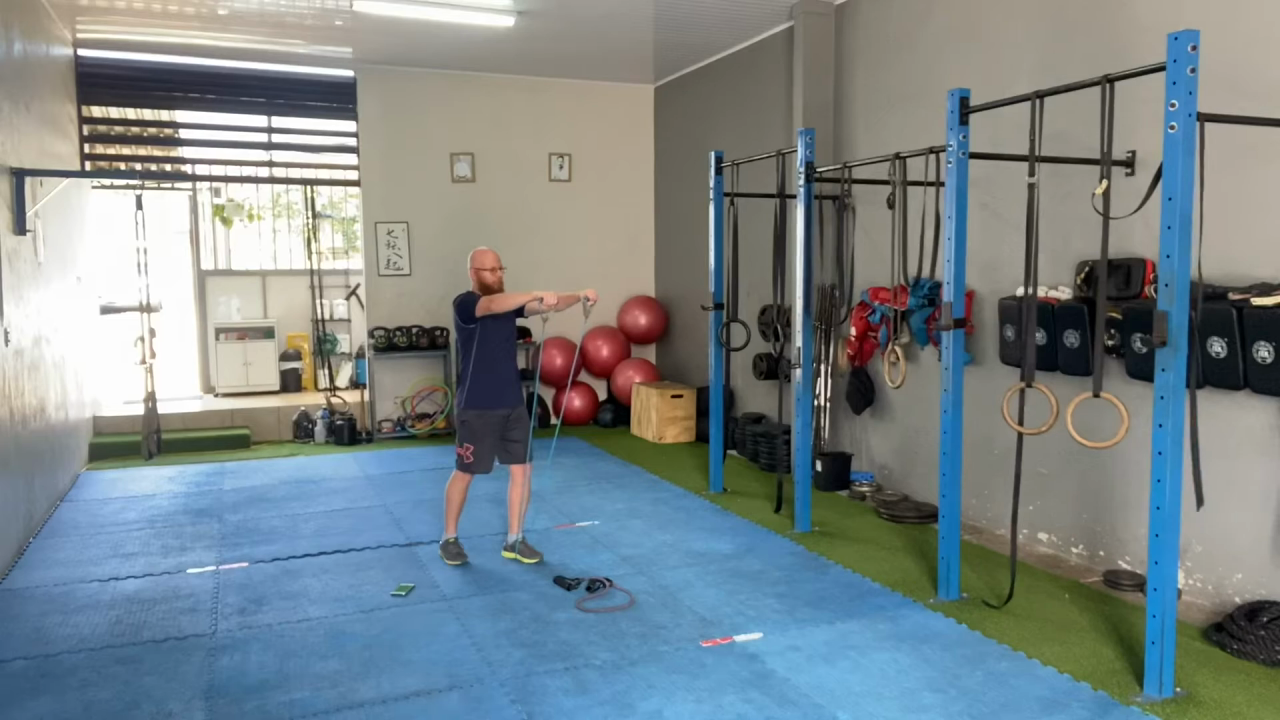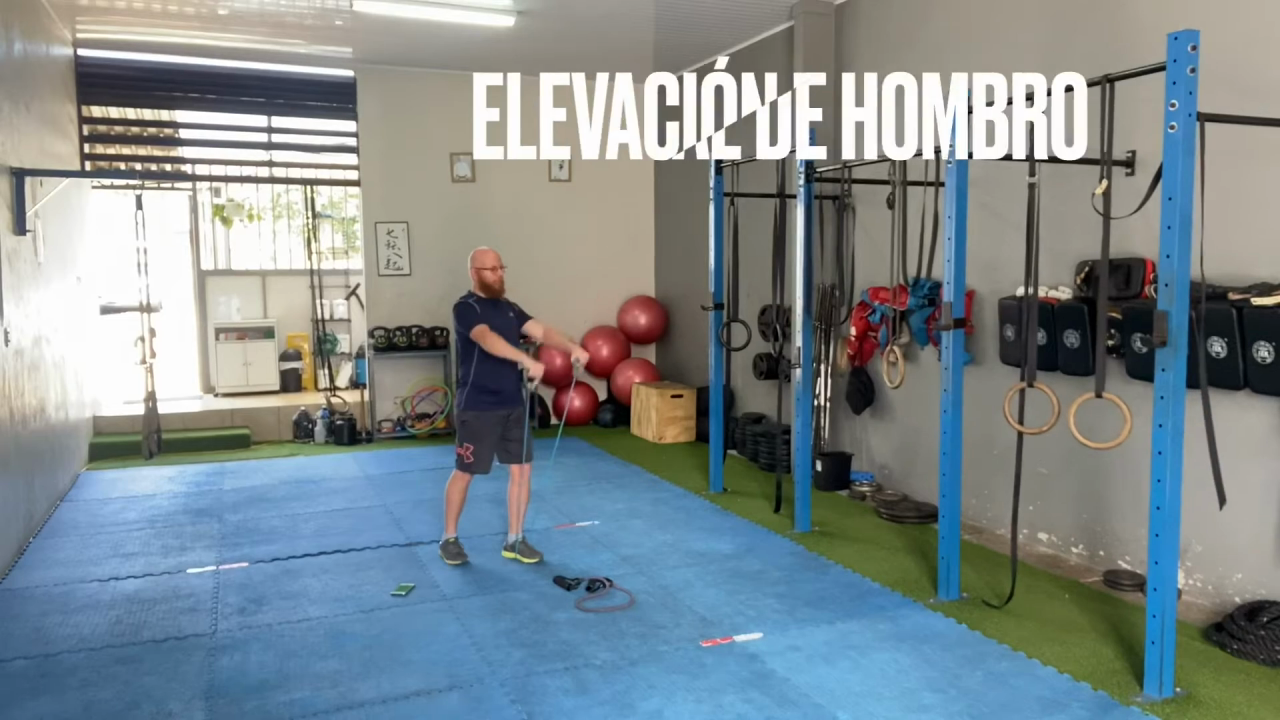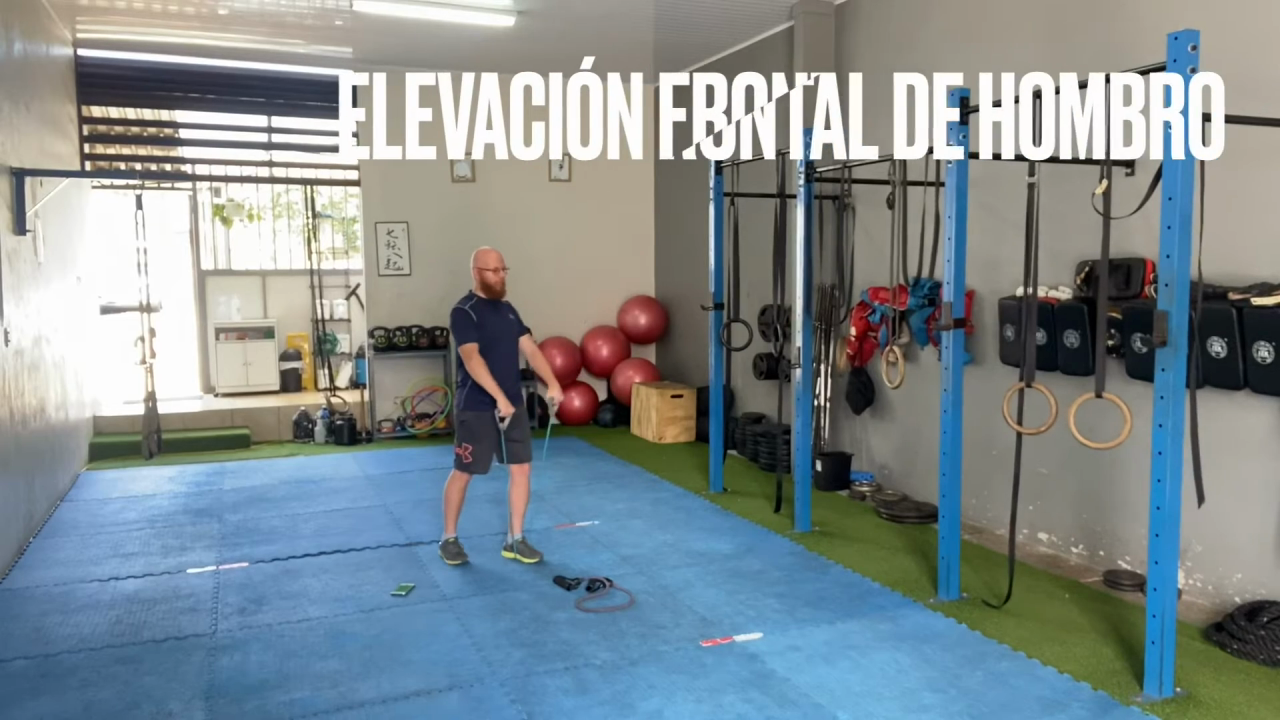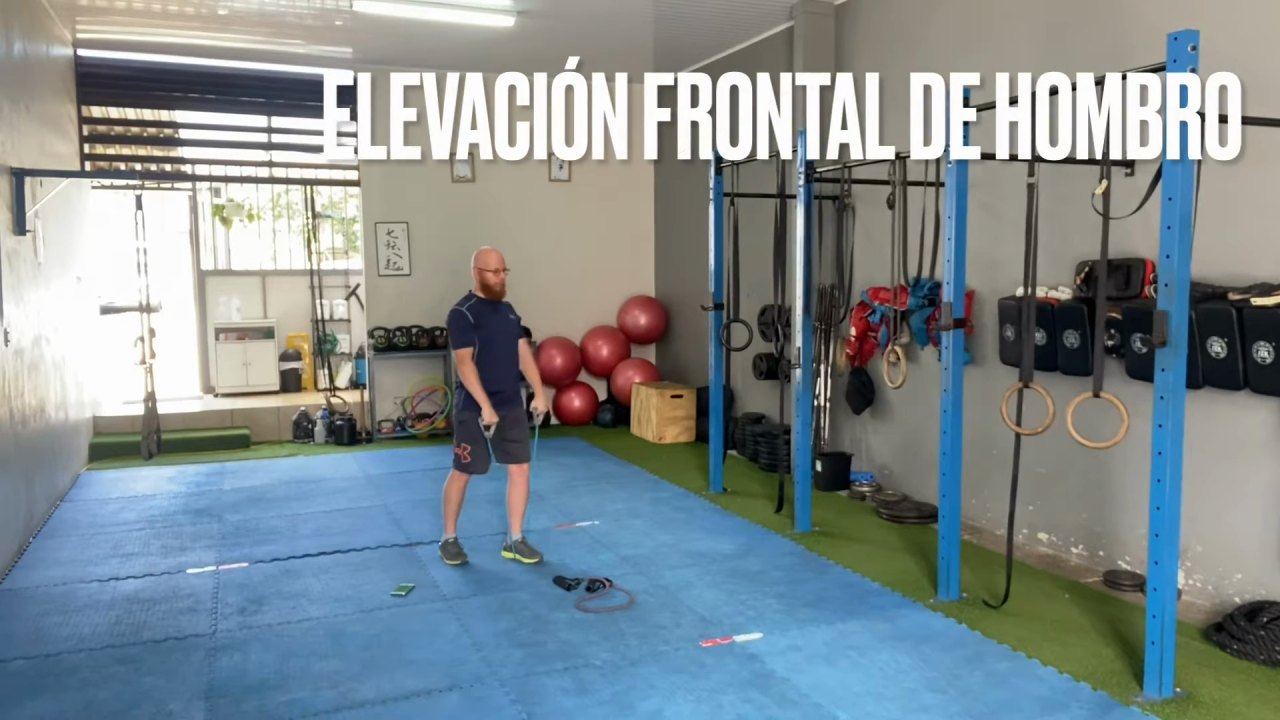
dt=0.4s
person 1, frame 1
left shoulder: (508, 302)
right shoulder: (465, 304)
left elbow: (546, 306)
right elbow: (493, 304)
left wrist: (578, 296)
right wrist: (538, 294)
left hip: (513, 404)
right hip: (477, 408)
left knee: (521, 469)
right knee: (464, 473)
left ankle: (514, 540)
right ankle: (449, 538)
person 1, frame 2
left shoulder: (508, 306)
right shoulder: (466, 307)
left elbow: (541, 331)
right elbow: (487, 339)
left wrist: (572, 347)
right wrist: (526, 360)
left hip: (513, 404)
right hip: (477, 408)
left knee: (522, 468)
right knee: (464, 472)
left ankle: (515, 540)
right ankle: (449, 538)
person 1, frame 3
left shoulder: (507, 309)
right shoulder: (464, 312)
left elbow: (529, 348)
right elbow: (472, 358)
left wrist: (552, 382)
right wrist: (499, 398)
left hip: (513, 404)
right hip: (476, 409)
left knee: (521, 468)
right knee: (463, 473)
left ankle: (515, 539)
right ankle: (449, 538)
person 1, frame 4
left shoulder: (508, 309)
right shoulder: (463, 313)
left elbow: (524, 354)
right elbow: (464, 363)
left wrist: (539, 393)
right wrist: (485, 406)
left hip: (513, 406)
right hip: (474, 409)
left knee: (520, 469)
right knee: (462, 473)
left ankle: (515, 539)
right ankle: (449, 539)
